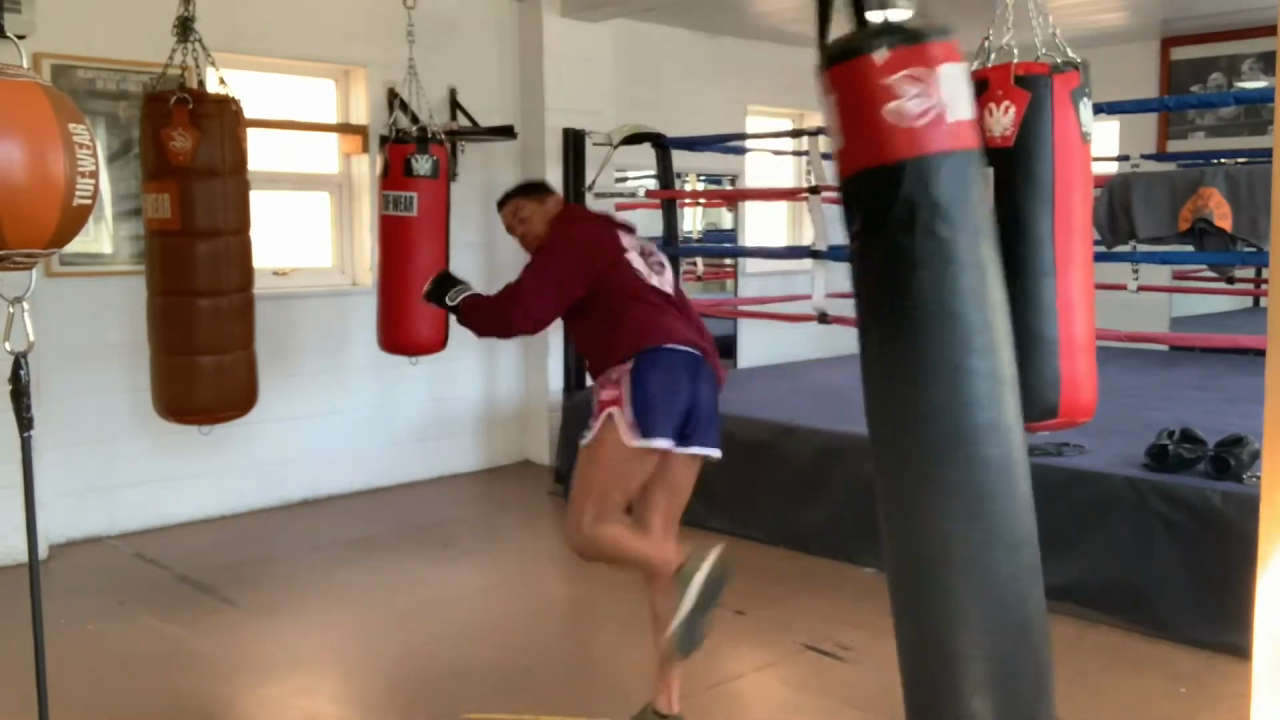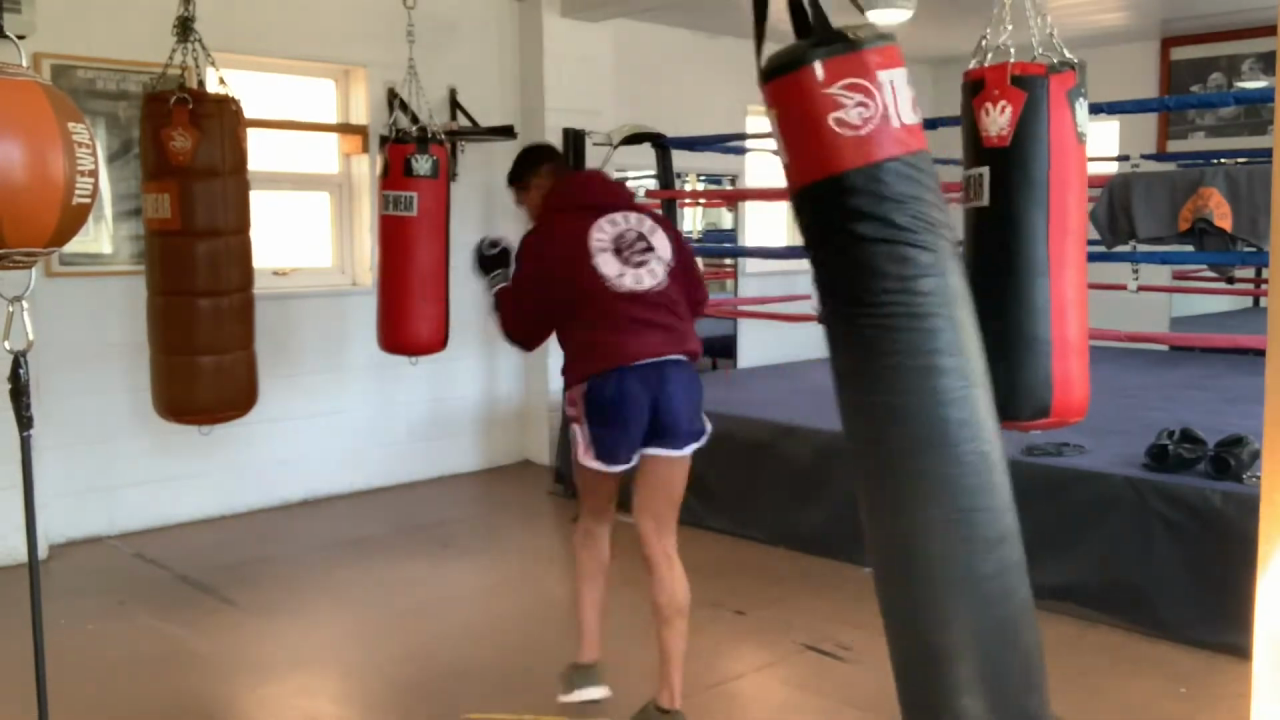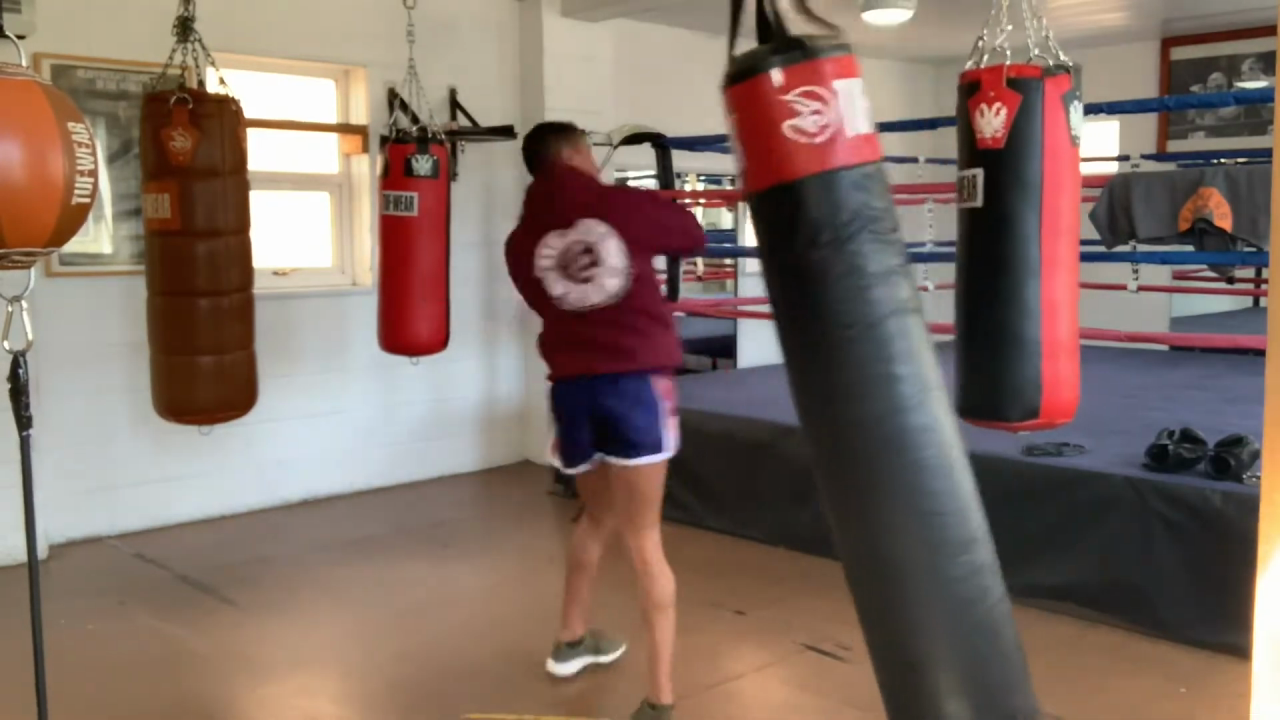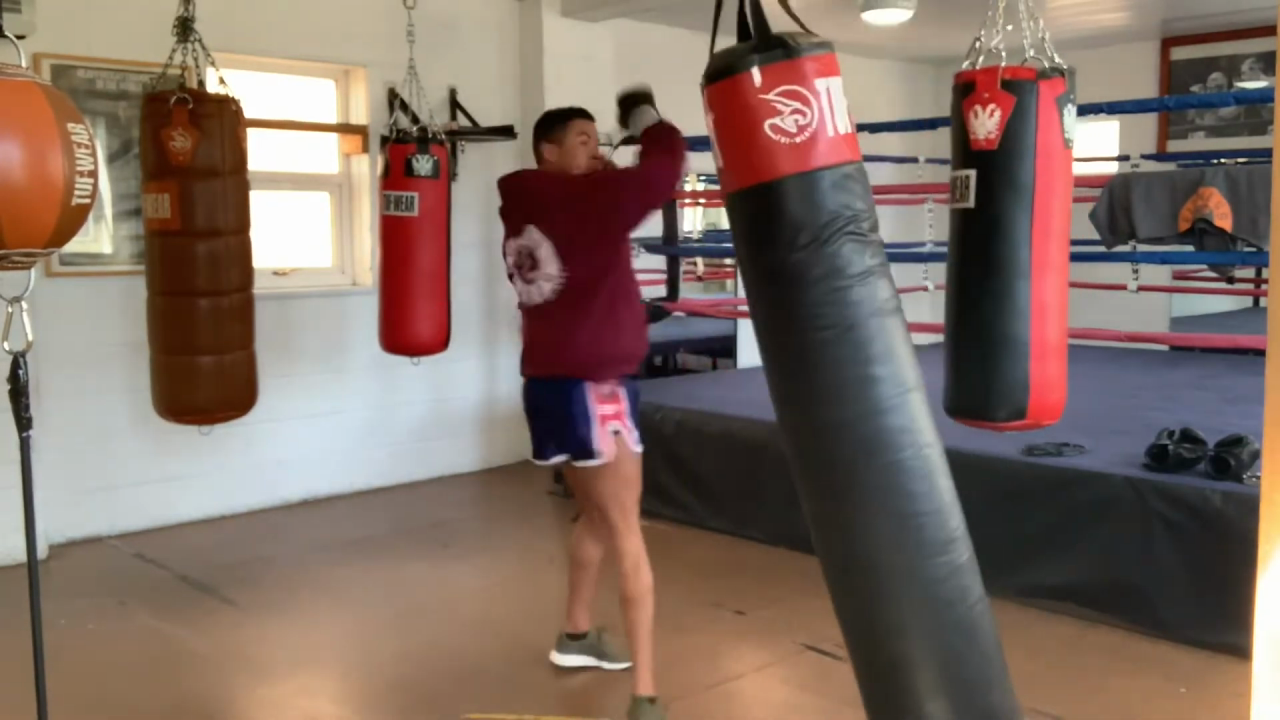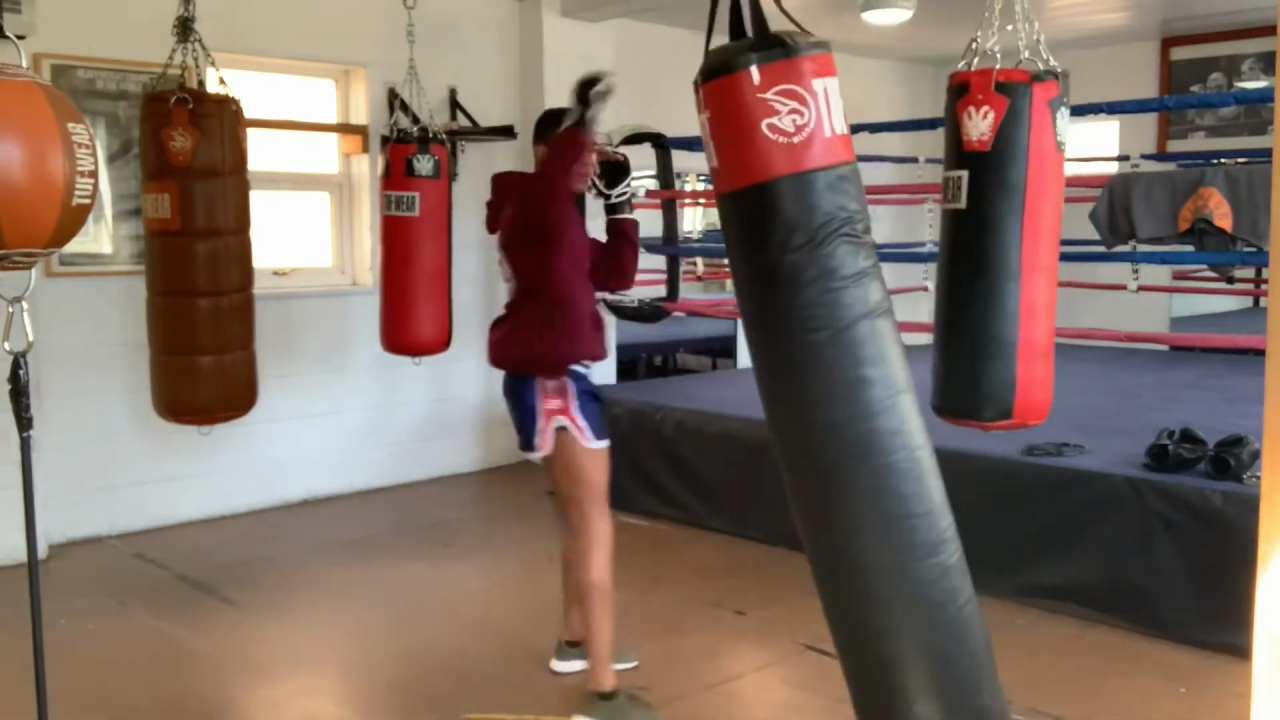
dt=0.1s
person 1, frame 1
left shoulder: (573, 243)
right shoulder: (621, 244)
left elbow: (520, 315)
right elbow: (671, 324)
left wrist: (457, 297)
left hip: (640, 374)
right hip: (694, 375)
left knee: (588, 532)
right knee: (654, 542)
left ankle: (686, 573)
person 1, frame 2
left shoulder: (543, 241)
right shoulder: (645, 216)
left elbow: (523, 333)
right elbow: (694, 297)
left wrist: (500, 277)
left hip: (604, 386)
right hip: (676, 377)
left knee: (594, 521)
right knee: (659, 543)
left ankle: (586, 665)
person 1, frame 3
left shoulder: (524, 242)
right shoulder: (630, 206)
right elbow: (691, 234)
left hip: (576, 394)
right hip: (642, 386)
left knee: (599, 516)
right knee: (643, 541)
left ankle: (571, 640)
person 1, frame 4
left shoulder: (523, 223)
right shoulder: (572, 203)
right elbow: (668, 162)
left wrist: (625, 187)
right wrist: (644, 117)
left hip: (552, 385)
right hip: (590, 386)
left knee: (601, 513)
right knee: (625, 533)
left ankle: (575, 634)
person 1, frame 5
left shoulder: (558, 214)
right shoulder: (531, 200)
left elbow: (616, 275)
right elbow: (558, 167)
left wrist: (618, 196)
right wrist: (584, 116)
left hip: (550, 377)
right hip: (552, 379)
left knee: (585, 513)
right knee: (593, 524)
left ankle: (577, 640)
